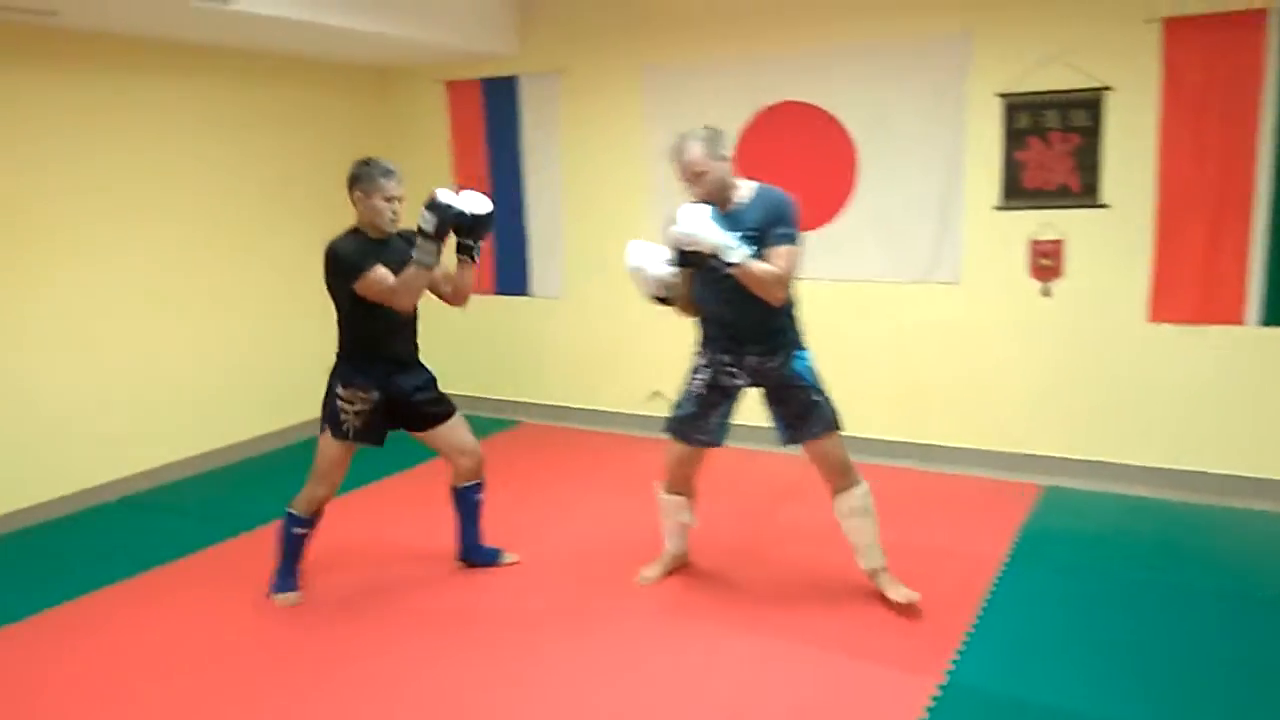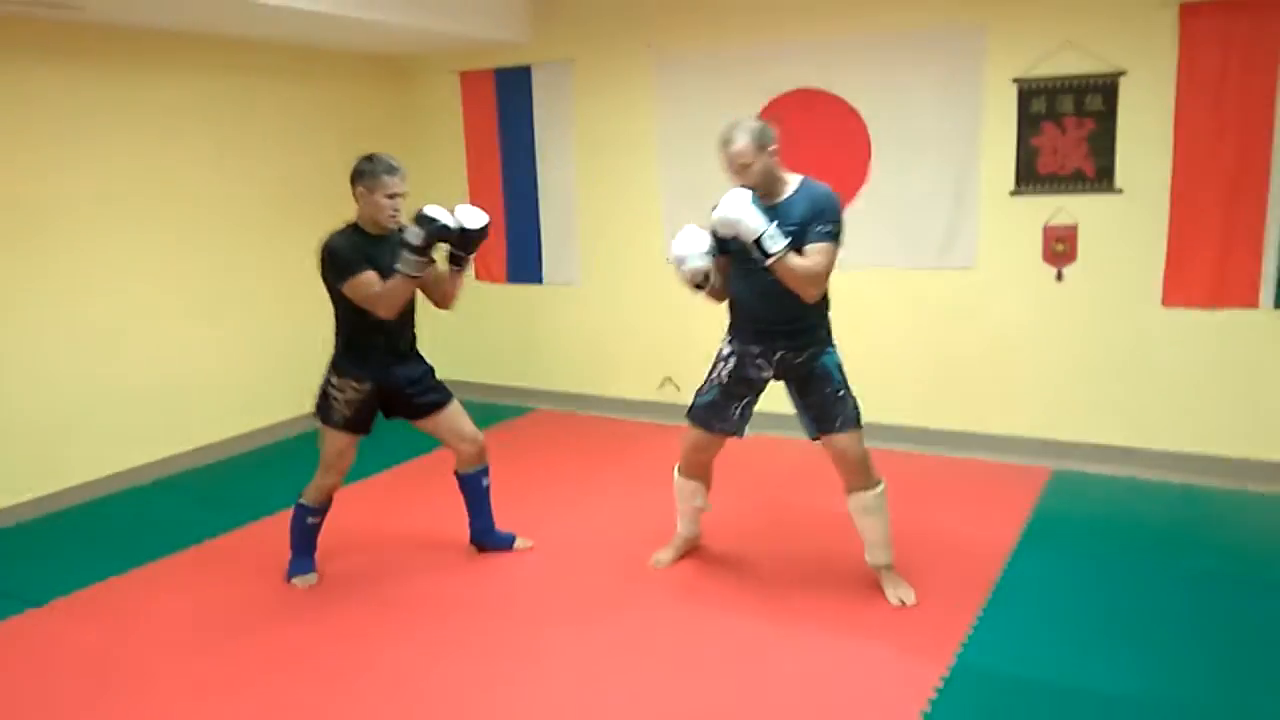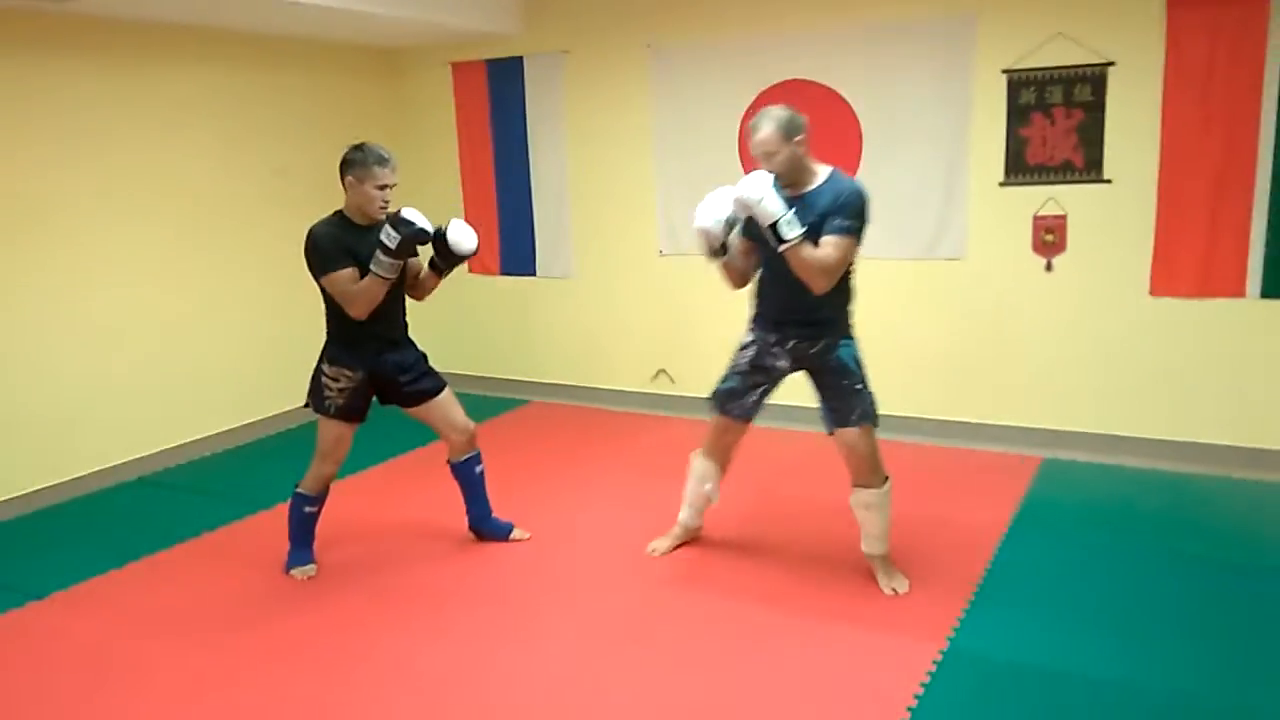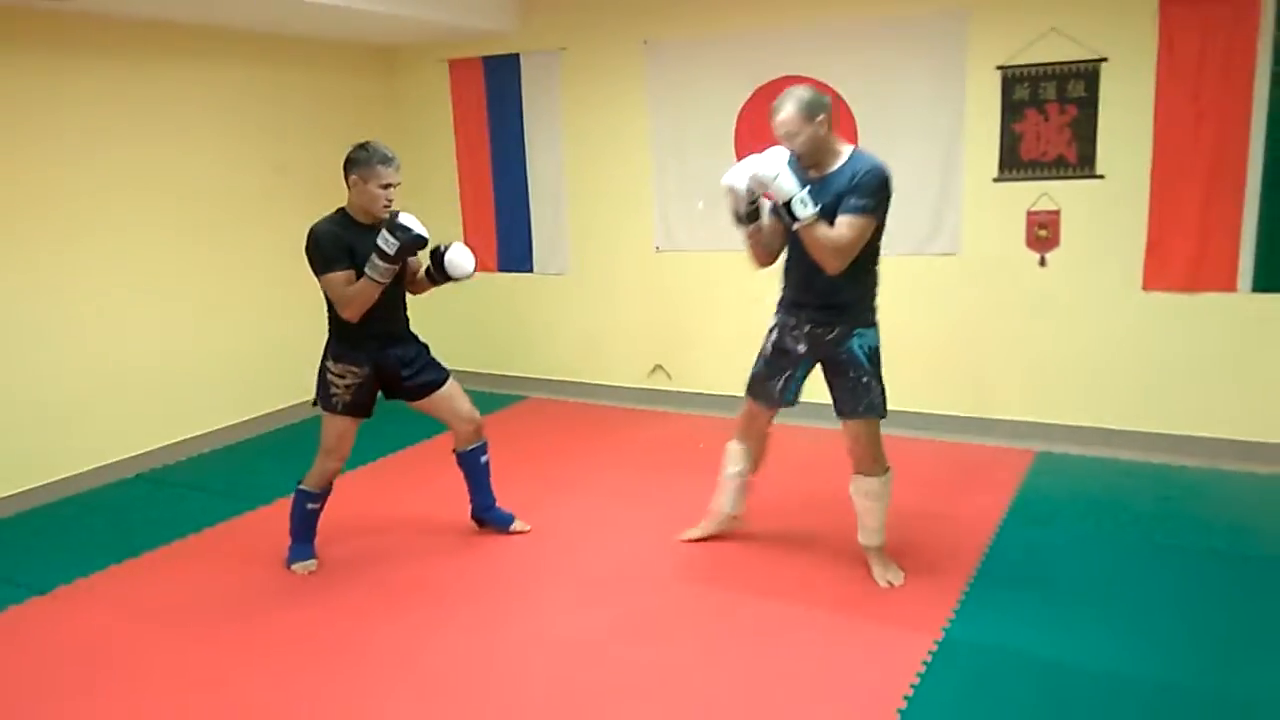
dt=0.1s
person 1, frame 1
left shoulder: (774, 205)
right shoulder: (692, 223)
left elbow: (778, 288)
right elbow: (690, 306)
left wrist: (723, 246)
right wrist: (663, 288)
left hip: (779, 353)
right hip: (718, 357)
left knee: (834, 462)
right knee: (678, 462)
left ankle: (878, 570)
right ankle: (675, 551)
person 1, frame 2
left shoulder: (817, 204)
right shoulder: (734, 209)
left elbow: (812, 286)
right elbow: (722, 292)
left wrist: (763, 234)
right wrist: (698, 273)
left hip: (808, 348)
right hip: (745, 347)
left knee: (852, 457)
right knee: (695, 449)
left ankle: (884, 565)
right ankle: (686, 536)
person 1, frame 3
left shoulder: (845, 196)
right shoulder: (754, 193)
left elbow: (821, 278)
right elbow: (739, 277)
left wrist: (778, 217)
right wrist: (719, 241)
left hip: (827, 340)
right hip: (769, 335)
left knee: (861, 450)
right knee: (720, 434)
left ankle: (877, 556)
right ankle: (687, 523)
person 1, frame 4
left shoulder: (868, 177)
right shoulder: (792, 173)
left elbow: (835, 257)
right elbow: (765, 256)
left wrist: (790, 198)
right wrist: (747, 210)
left hip: (848, 327)
right hip: (794, 318)
left knee: (863, 439)
right knee: (752, 418)
left ankle: (874, 548)
right ankle: (723, 513)
person 2, frame 1
left shoulder: (405, 244)
right shoulder: (344, 253)
left elbow: (455, 296)
right elbow: (402, 297)
left wrist: (469, 243)
right wrist: (428, 241)
left hip: (409, 375)
right hip: (359, 383)
left knee: (470, 458)
right knee: (322, 489)
left ankle: (472, 549)
right ankle: (285, 574)
person 2, frame 2
left shoulder: (403, 234)
right shoulder: (341, 248)
left elbow: (443, 298)
right elbow: (386, 306)
left wrist: (461, 252)
right wrist: (414, 252)
left hip: (407, 366)
right hip: (356, 375)
left knee: (472, 444)
right knee: (329, 477)
left ankle: (485, 533)
right ankle: (301, 556)
person 2, frame 3
left shoulder: (393, 227)
right shoulder: (325, 238)
left elbow: (417, 291)
right elbow: (357, 306)
left wrist: (442, 261)
right wrist: (387, 255)
left hip: (400, 353)
right hip: (348, 363)
left knee: (463, 432)
right knee: (326, 467)
left ankle: (483, 522)
right ankle: (299, 548)
person 2, frame 4
left shoulder: (397, 225)
right shoulder: (327, 235)
right elbow: (349, 308)
left wrist: (436, 272)
right wrist: (384, 259)
left hip: (403, 347)
right hip: (352, 358)
left knee: (469, 422)
right knee: (330, 463)
left ankle: (488, 513)
right ankle: (301, 543)
